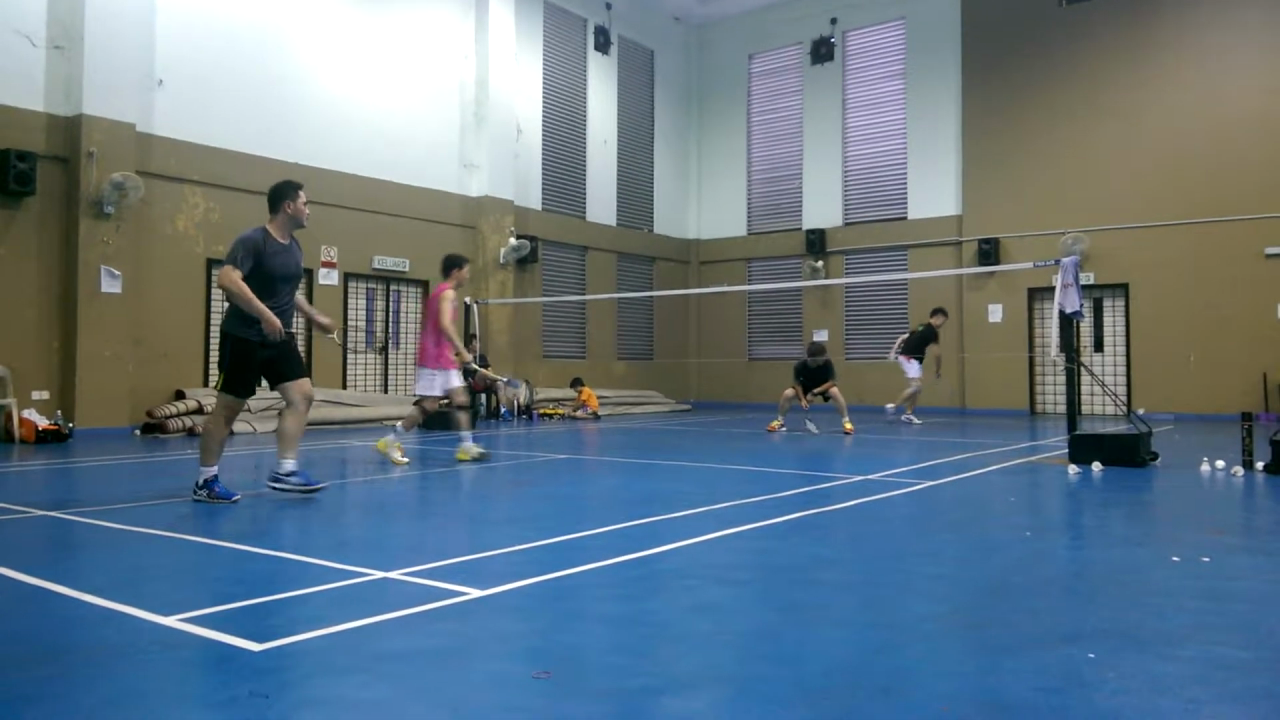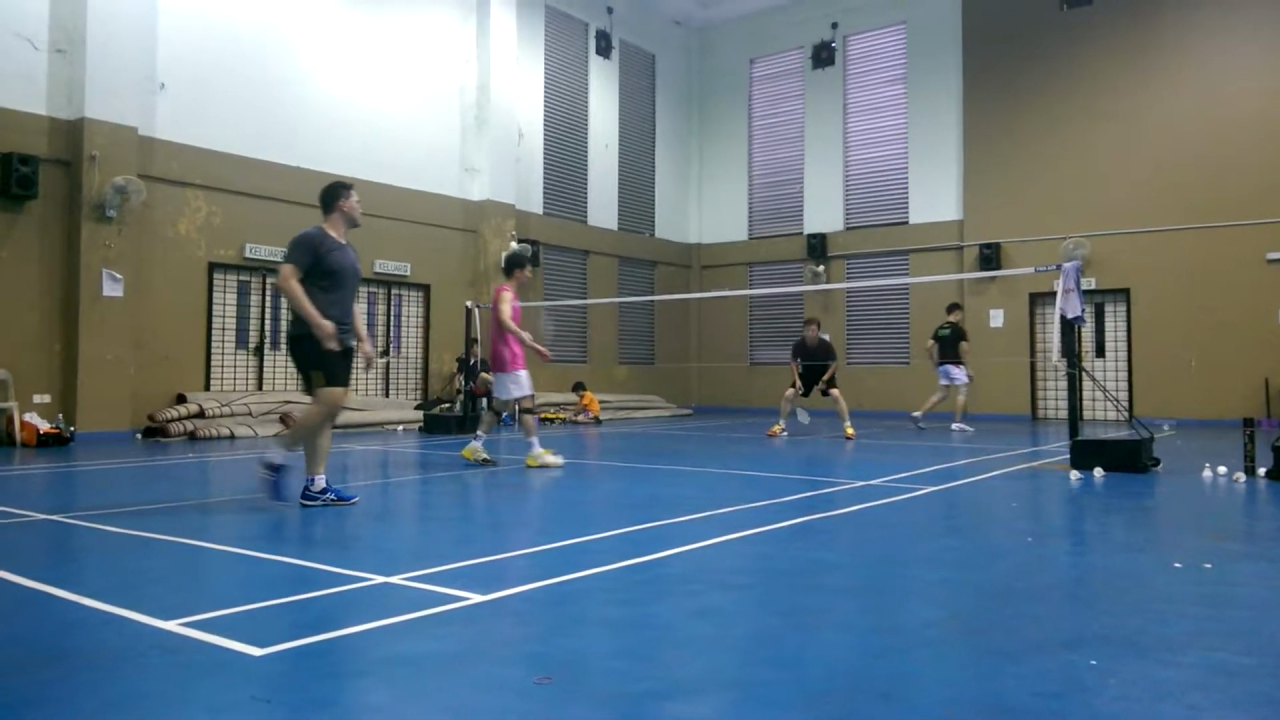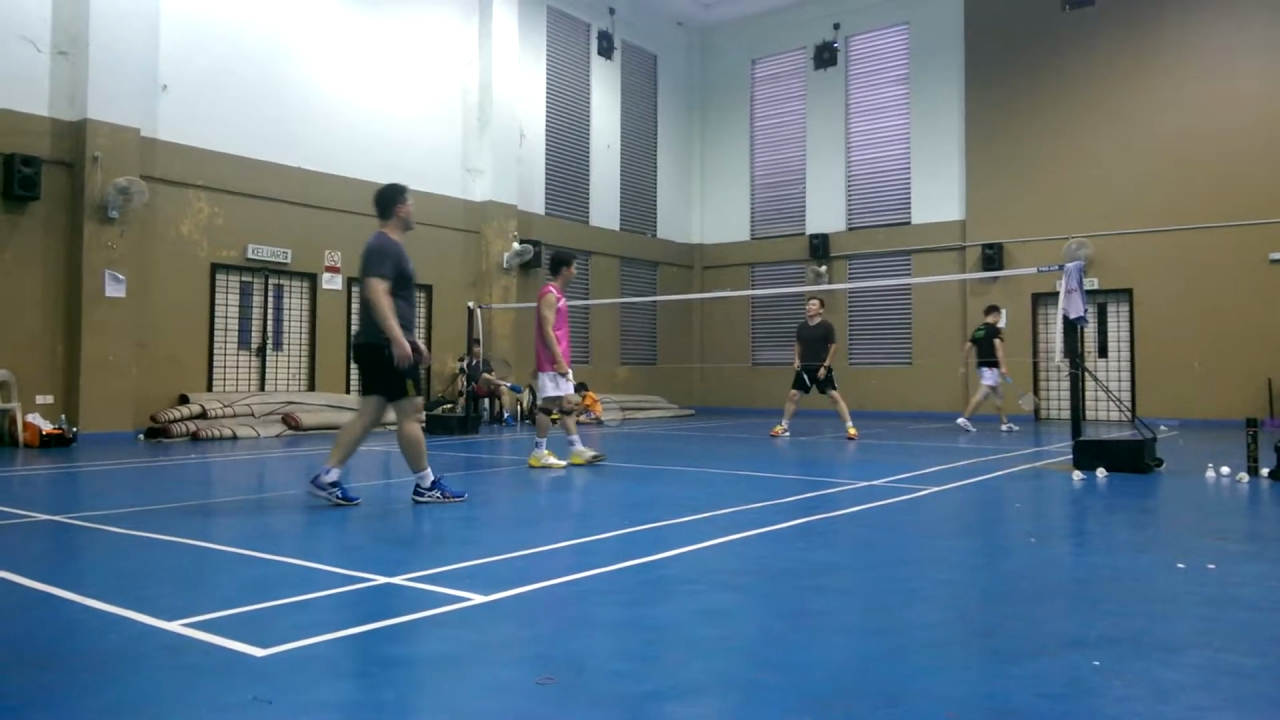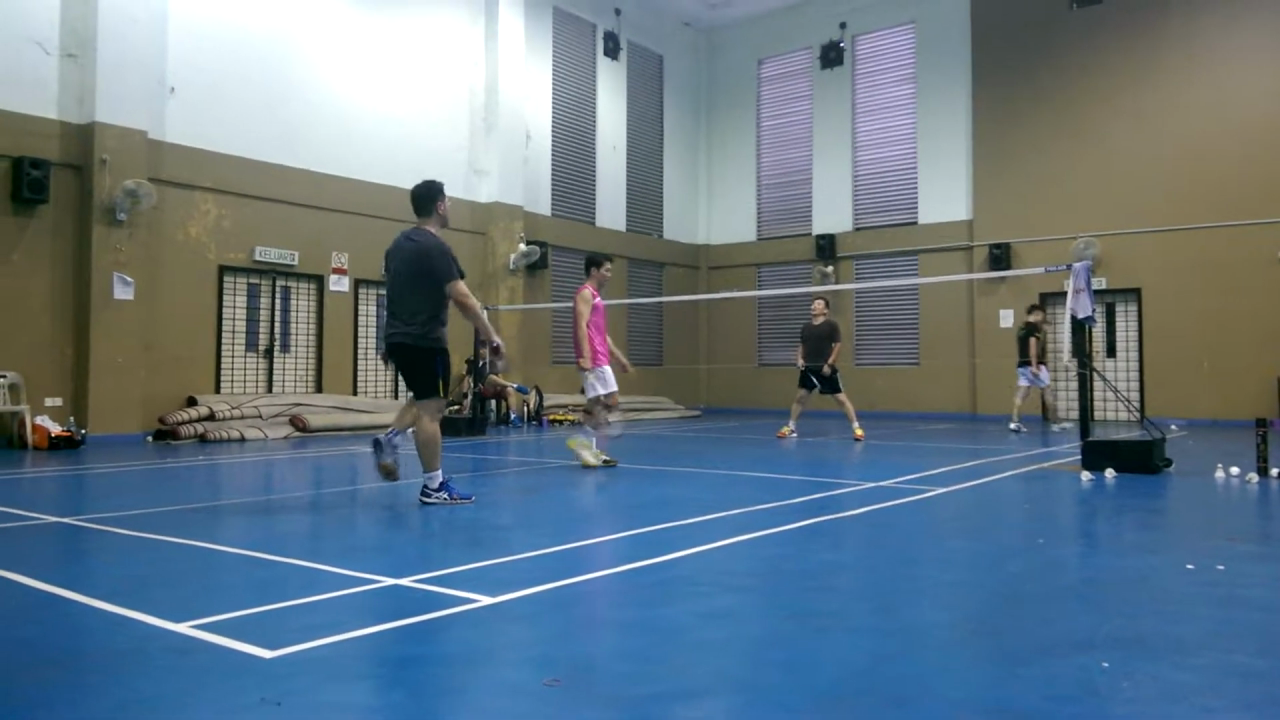
dt=0.5s
person 1, frame 1
left shoulder: (294, 247)
right shoulder: (253, 241)
right elbow: (227, 280)
left wrist: (313, 316)
right wrist: (264, 315)
left hip: (280, 338)
right hip: (244, 338)
left knee: (301, 396)
right knee: (227, 409)
left ankle: (285, 470)
right ankle: (205, 481)
person 1, frame 2
left shoulder: (349, 250)
right shoulder: (311, 240)
right elbow: (286, 280)
left wrist: (362, 339)
right wrist: (316, 321)
left hip: (339, 342)
right hip: (312, 338)
left knee: (329, 411)
right knee: (330, 401)
left ankle: (316, 486)
right ankle: (276, 457)
person 1, frame 3
left shoulder: (385, 247)
right shoulder: (386, 248)
right elbow: (376, 293)
left wrist: (413, 341)
right wrist: (398, 337)
left hip: (372, 345)
right hip: (384, 346)
left knee: (368, 413)
right knee: (410, 412)
left ankle: (327, 478)
right ankle: (426, 485)
person 1, frame 4
left shoulder: (398, 244)
right shoulder: (436, 248)
right elbow: (462, 298)
right wrist: (491, 335)
left hip: (398, 338)
right hip: (424, 341)
left knee: (424, 399)
right knee: (431, 410)
left ankle: (389, 439)
right ankle: (434, 486)
person 2, frame 1
left shoulder: (440, 293)
right shoulder: (448, 293)
right elbow: (445, 325)
left wrist: (452, 354)
right wrist: (463, 352)
left hip: (442, 358)
right hip: (434, 358)
left knee: (461, 398)
right knee: (428, 404)
left ankle: (467, 446)
right ankle: (391, 441)
person 2, frame 2
left shoulder: (509, 294)
right shoulder: (505, 293)
right elbow: (505, 321)
left wrist: (534, 346)
right wrist: (522, 335)
left hip: (506, 360)
right hip: (510, 361)
left knee: (499, 406)
right knee: (527, 403)
left ankle: (475, 446)
right ankle: (535, 453)
person 2, frame 3
left shoulder: (557, 294)
right shoulder: (549, 294)
right elbow: (547, 331)
right wrist: (559, 360)
left hip: (560, 360)
right hip: (552, 361)
left knee: (567, 404)
right knee: (548, 405)
left ankle: (577, 450)
right ankle: (539, 453)
person 2, frame 4
left shoulder: (595, 296)
right shoulder: (585, 293)
right elbow: (582, 327)
left wrist: (619, 356)
right wrist: (586, 356)
left hip: (600, 359)
right hip: (593, 359)
left knee: (595, 404)
right knee: (611, 400)
left ankle: (591, 450)
right ankle: (583, 440)
